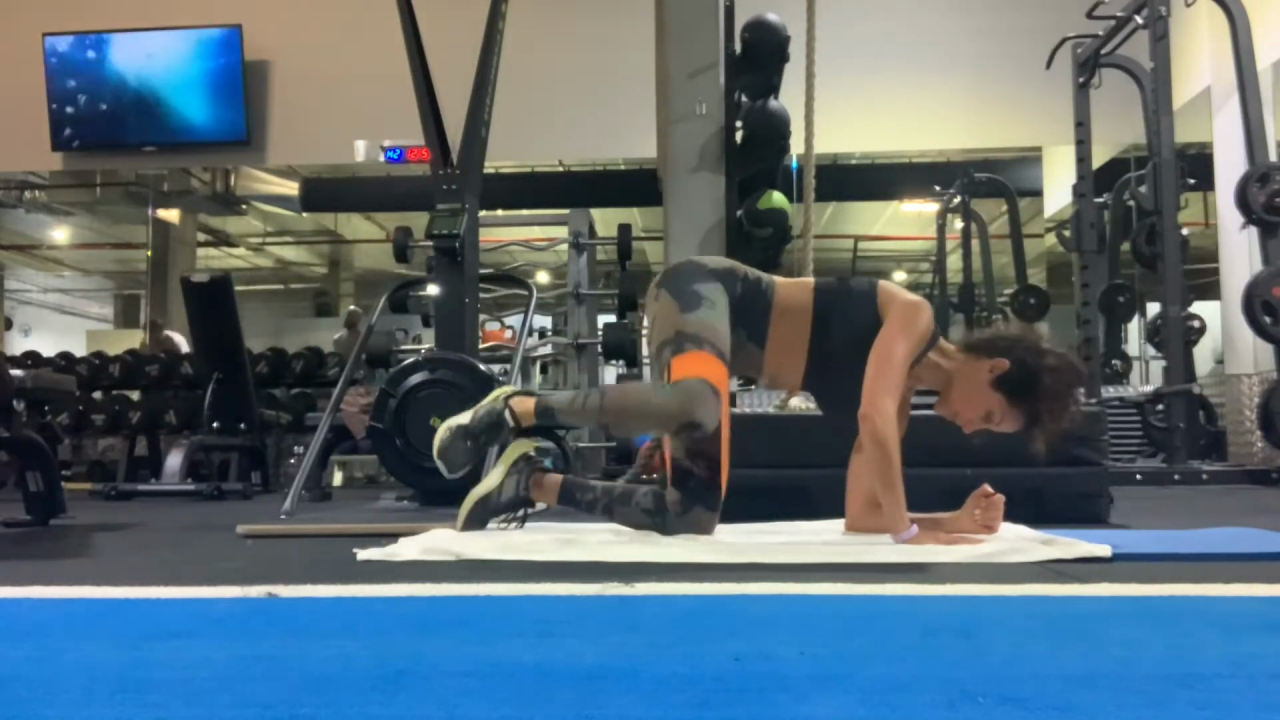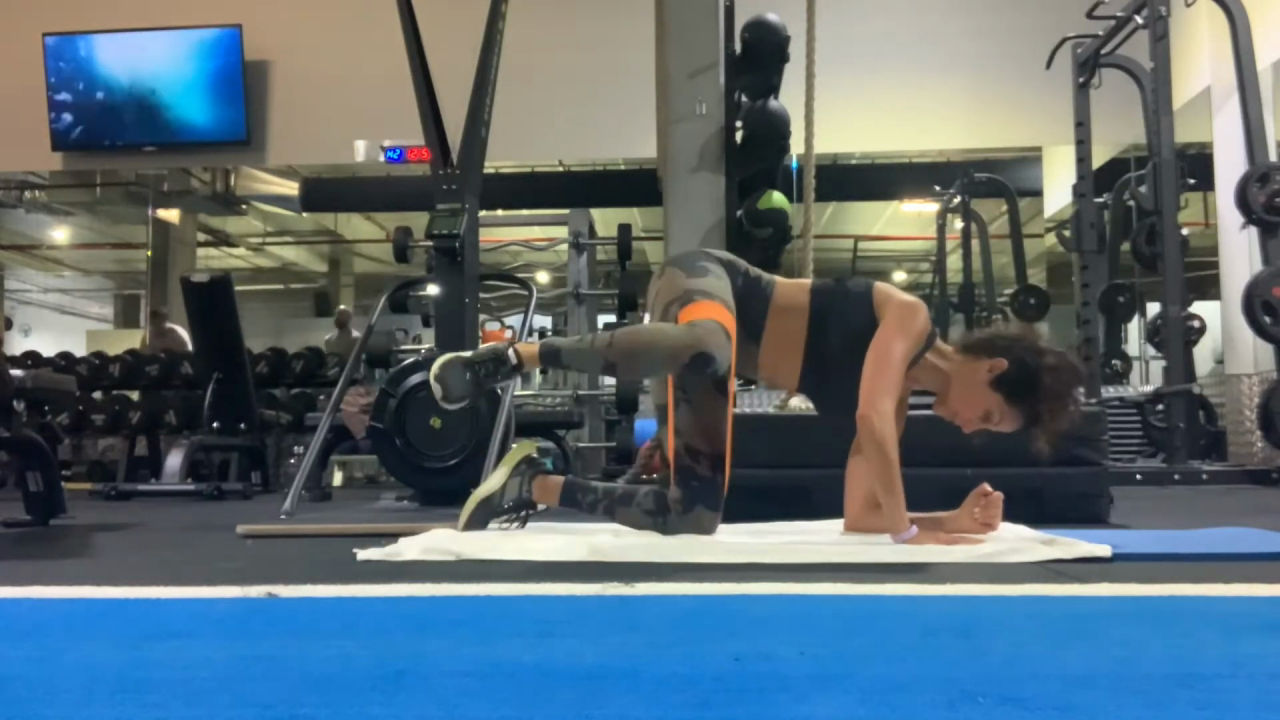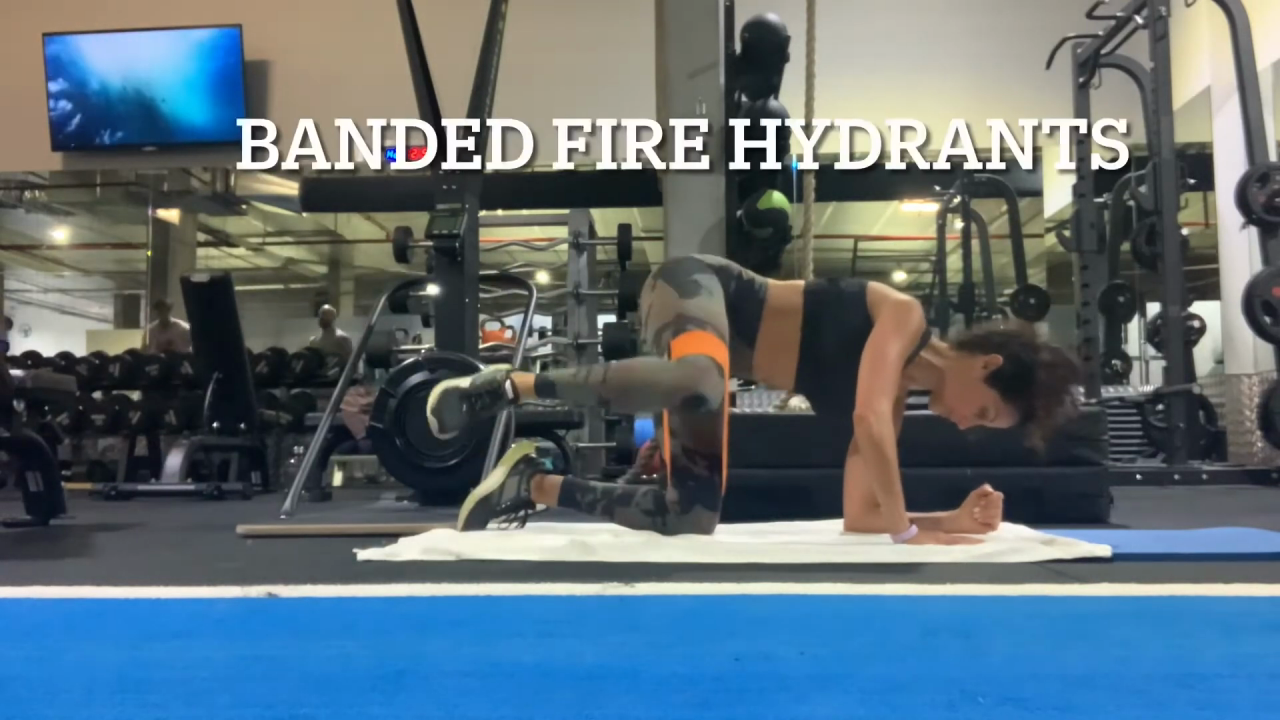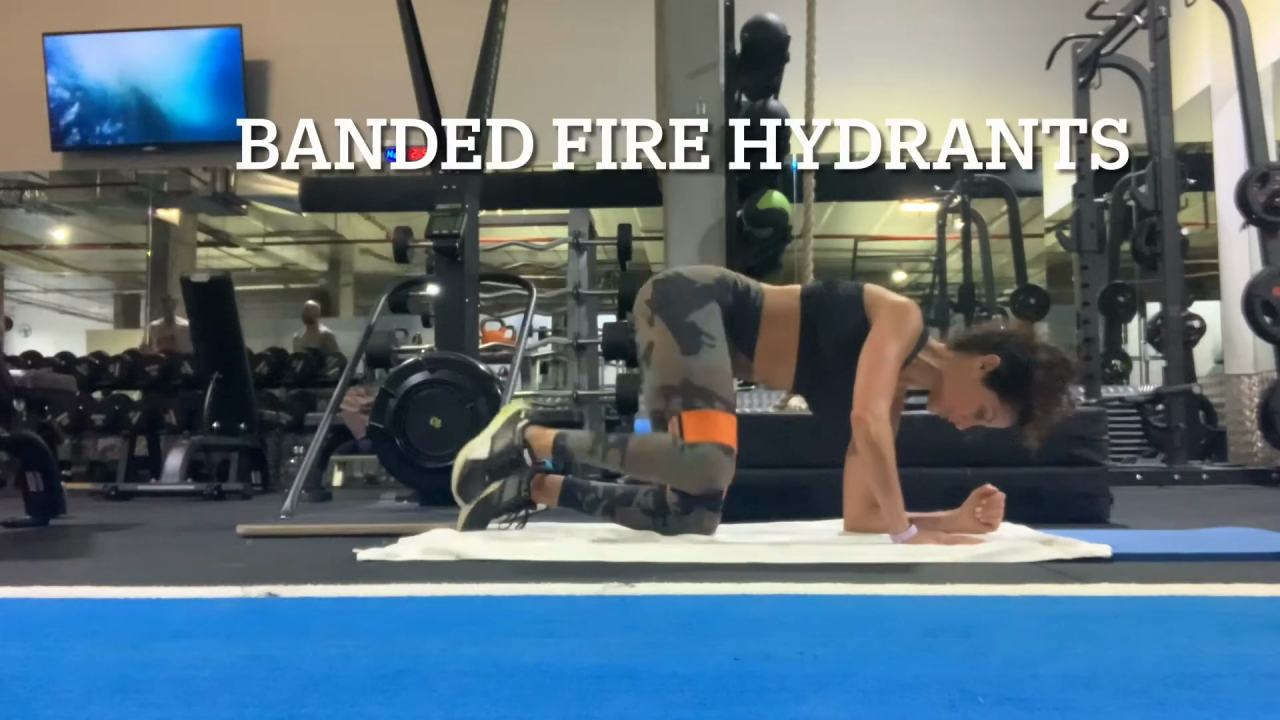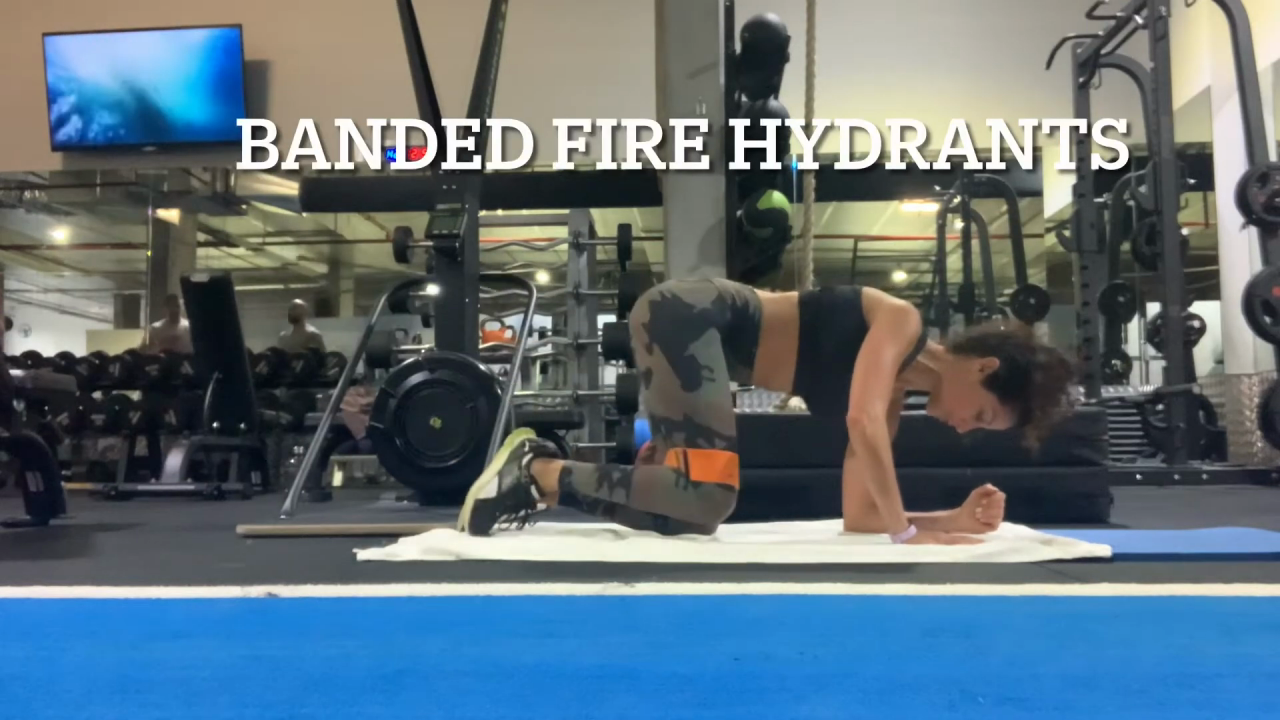
dt=0.2s
person 1, frame 1
left shoulder: (904, 392)
right shoulder: (914, 316)
left elbow: (859, 516)
right elbow: (873, 416)
left wrist: (951, 521)
right wrist: (905, 529)
left hip: (714, 355)
right hip: (701, 287)
left knee: (691, 517)
right knee: (693, 412)
left ankle: (531, 479)
right ankle: (511, 411)
person 1, frame 2
left shoulder: (903, 393)
right shoulder: (909, 317)
left elbow: (858, 516)
right elbow: (871, 417)
left wrist: (951, 521)
right wrist: (903, 529)
left hip: (716, 344)
right hip: (701, 278)
left knee: (694, 517)
right knee: (706, 349)
left ankle: (532, 483)
right ankle: (511, 357)
person 1, frame 3
left shoulder: (899, 391)
right shoulder: (903, 315)
left elbow: (858, 516)
right elbow: (868, 418)
left wrist: (951, 519)
right wrist: (905, 529)
left hip: (706, 353)
right hip: (696, 283)
left knee: (692, 517)
right knee: (697, 395)
left ankle: (532, 482)
right ankle: (511, 384)
person 1, frame 4
left shoulder: (896, 393)
right shoulder: (902, 317)
left elbow: (858, 516)
right elbow: (864, 418)
left wrist: (951, 519)
right wrist: (905, 529)
left hip: (710, 339)
right hip: (690, 301)
left knee: (693, 517)
right knee: (707, 465)
left ankle: (541, 483)
right ankle: (531, 439)
person 1, frame 5
left shoulder: (895, 393)
right shoulder: (901, 321)
left elbow: (857, 516)
right elbow: (861, 420)
left wrist: (952, 520)
right wrist: (905, 529)
left hip: (703, 341)
right hip: (688, 317)
left knee: (696, 517)
right knee: (708, 498)
left ankle: (541, 481)
right ankle: (534, 466)
